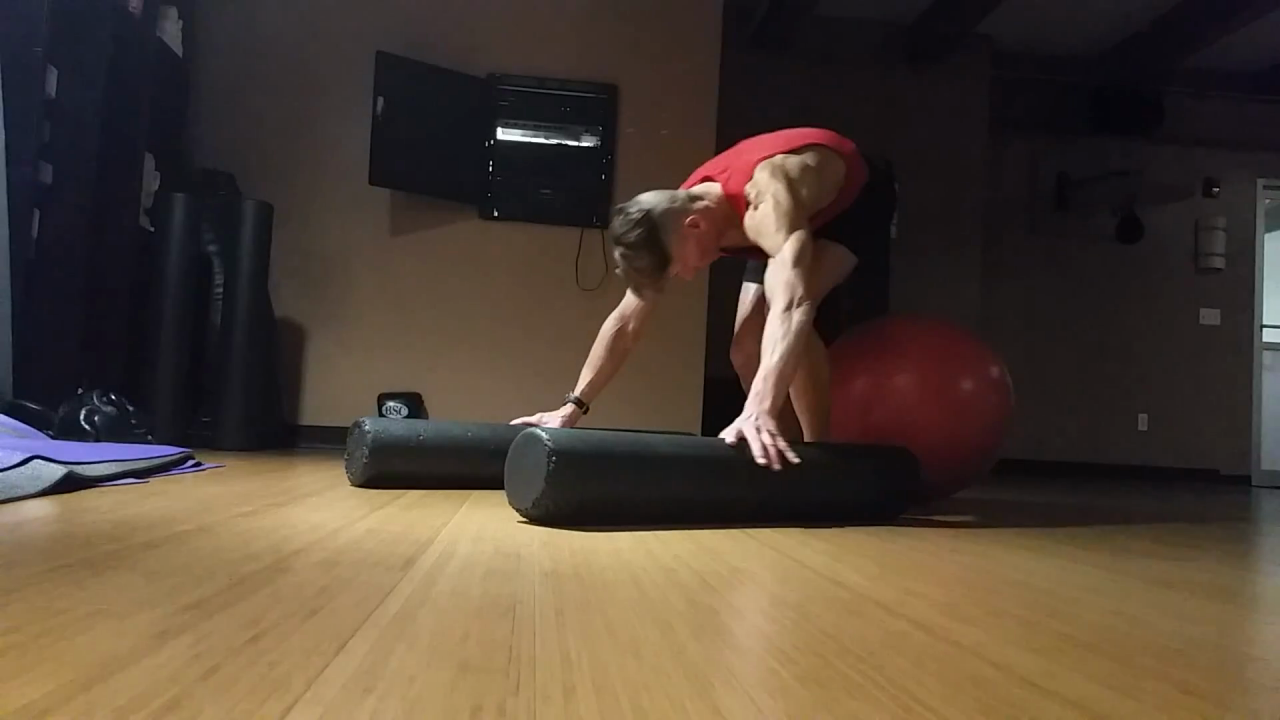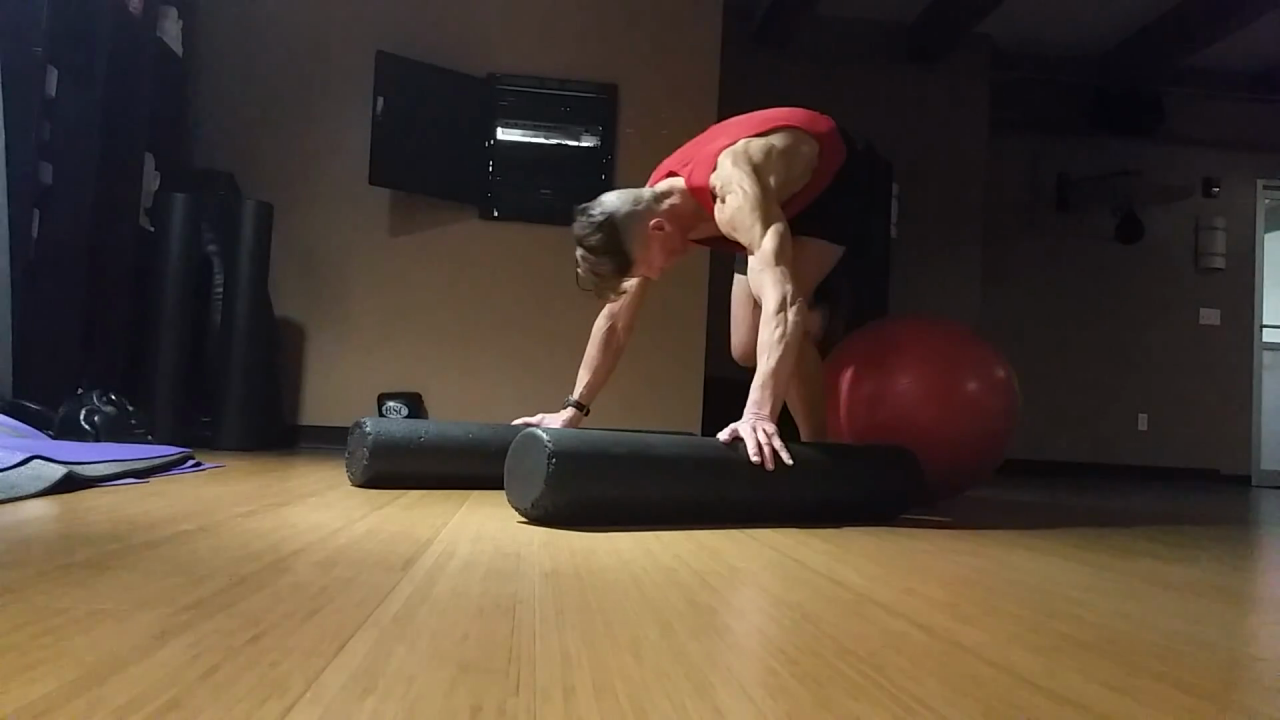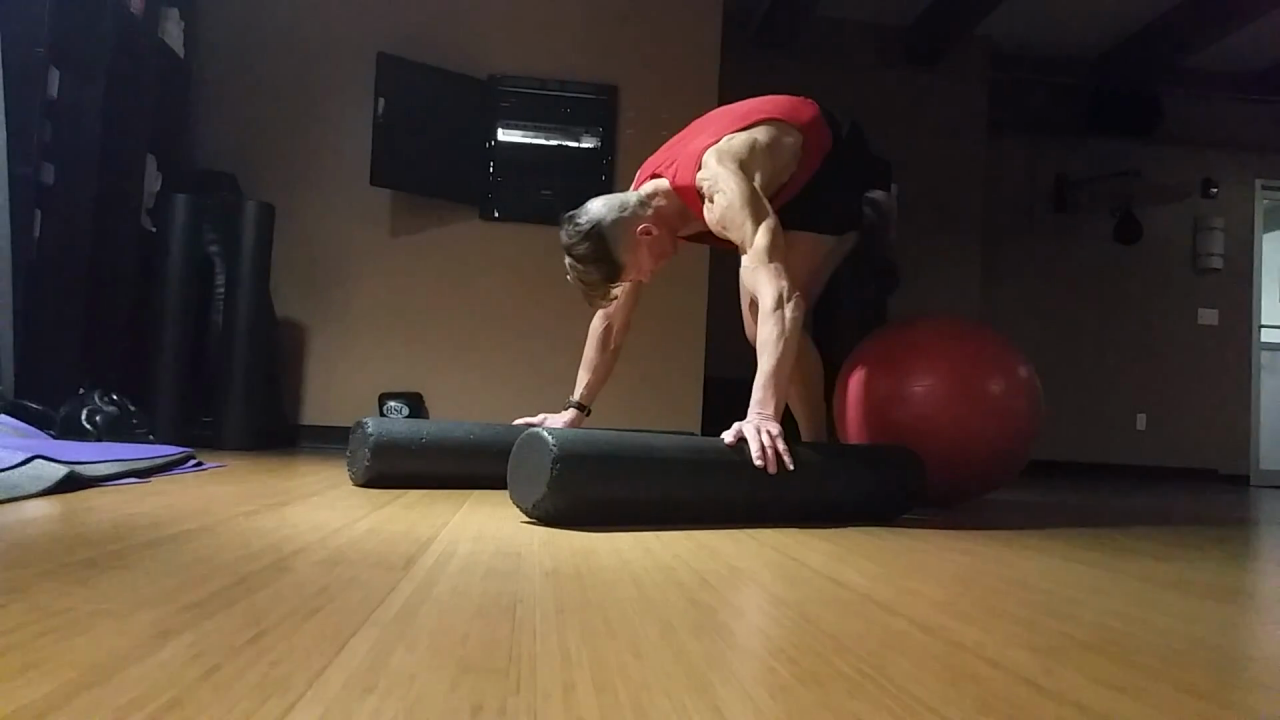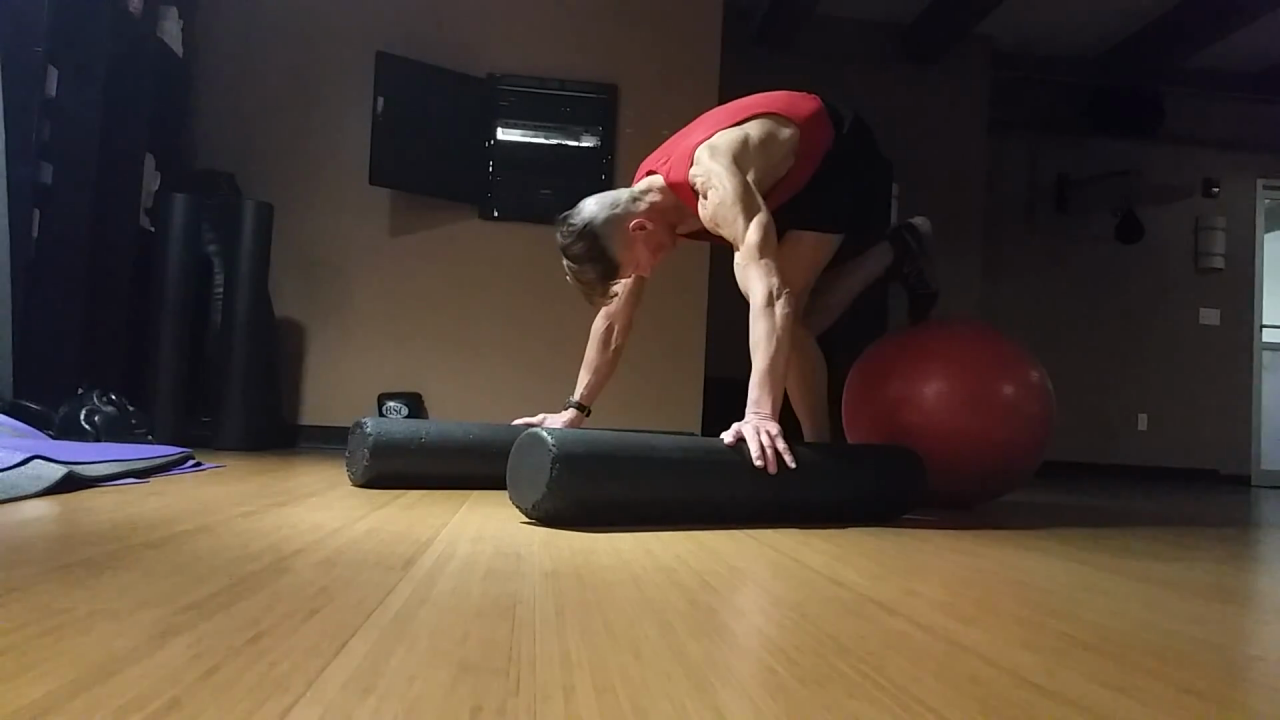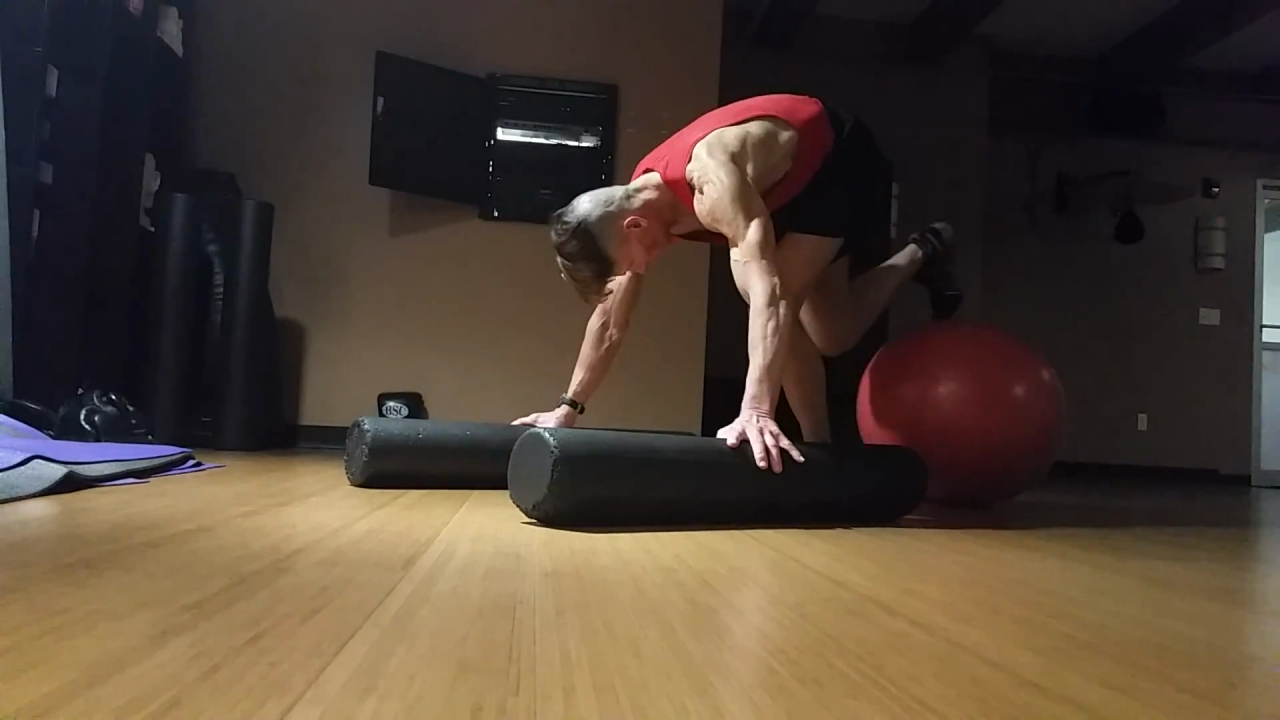
dt=0.3s
person 1, frame 1
left shoulder: (763, 204)
right shoulder: (676, 216)
left elbow: (791, 304)
right elbow: (626, 321)
left wrist: (758, 413)
right wrist: (574, 407)
left hip: (856, 196)
right hip: (798, 214)
left knee: (784, 306)
right knee: (747, 356)
right ankle: (789, 450)
person 1, frame 2
left shoulder: (735, 197)
right shoulder: (648, 210)
left elbow: (781, 301)
right elbow: (616, 318)
left wrist: (758, 415)
right wrist: (574, 409)
left hip: (836, 176)
right hip: (787, 194)
left knee: (779, 314)
right knee: (747, 350)
right ankle: (815, 326)
person 1, frame 3
left shoulder: (719, 194)
right shoulder: (635, 208)
left elbow: (779, 299)
right elbow: (612, 320)
left wrist: (763, 414)
right wrist: (575, 410)
left hip: (827, 157)
right hip: (779, 173)
left knee: (772, 312)
right knee: (757, 322)
right ankle: (861, 229)
person 1, frame 4
left shoulder: (714, 189)
right shoulder: (636, 204)
left elbow: (769, 295)
right elbow: (614, 321)
left wrist: (760, 414)
right wrist: (576, 409)
left hip: (838, 156)
right hip: (787, 176)
left knee: (782, 310)
right knee: (796, 324)
right ankle: (894, 252)
person 1, frame 5
left shoulder: (710, 185)
right shoulder: (634, 203)
left elbow: (768, 292)
right elbow: (609, 320)
left wrist: (755, 411)
right wrist: (569, 407)
left hip: (836, 158)
right hip: (786, 181)
left knee: (772, 309)
right knee: (834, 336)
right ankle: (922, 255)
